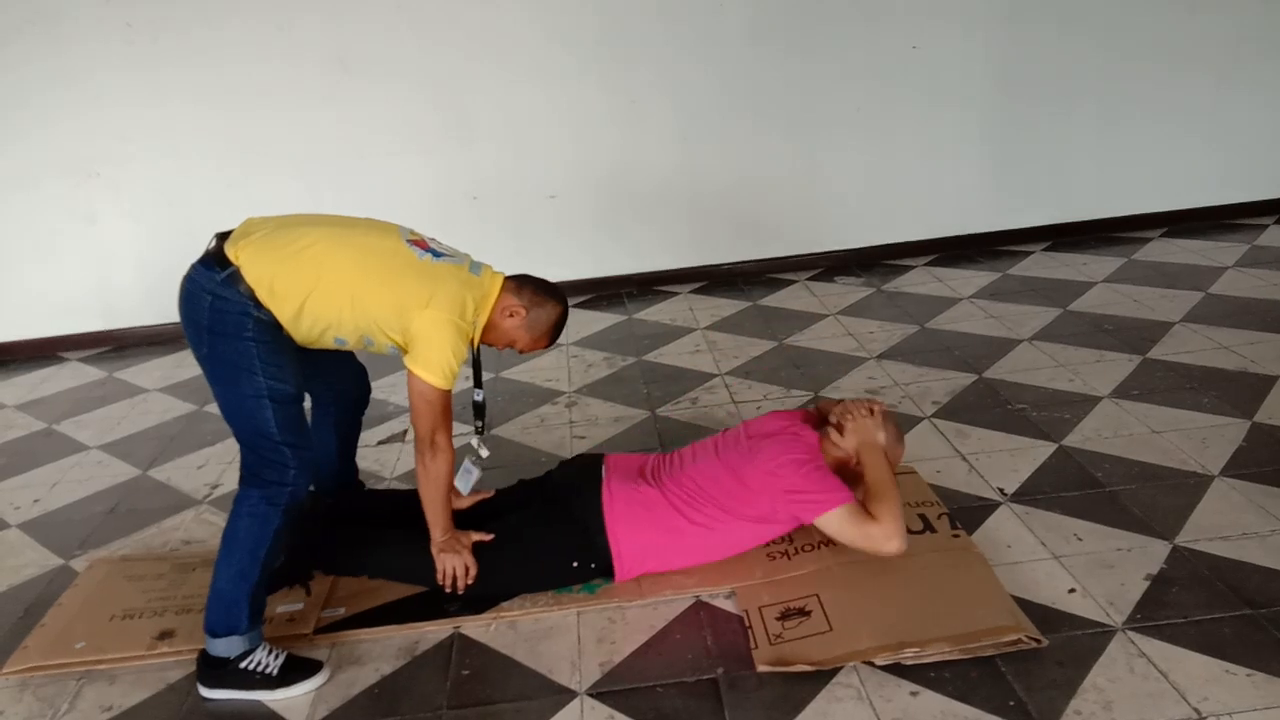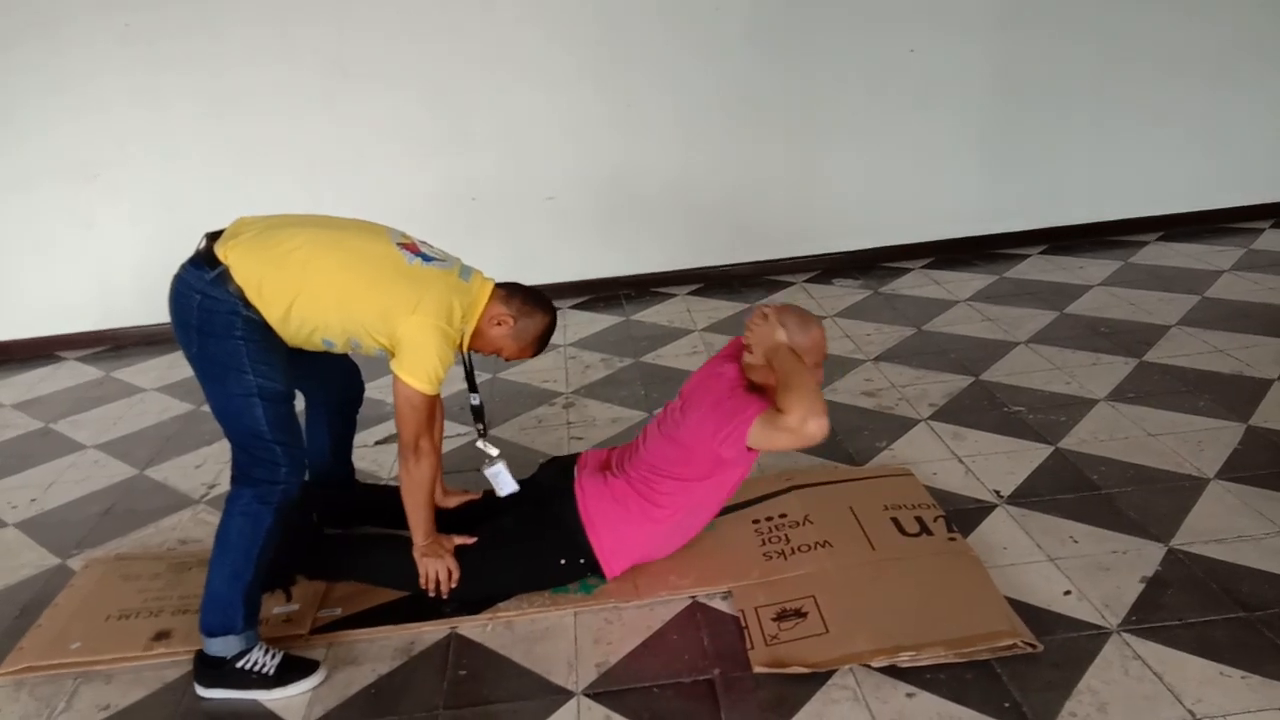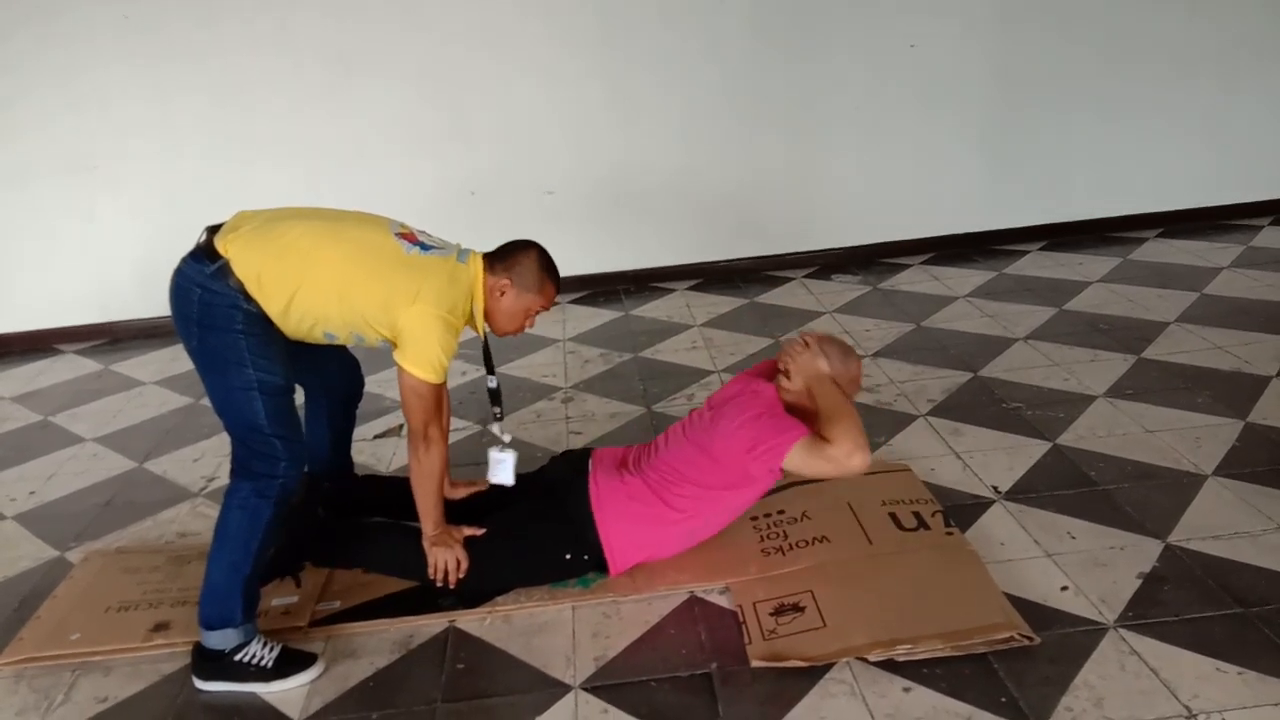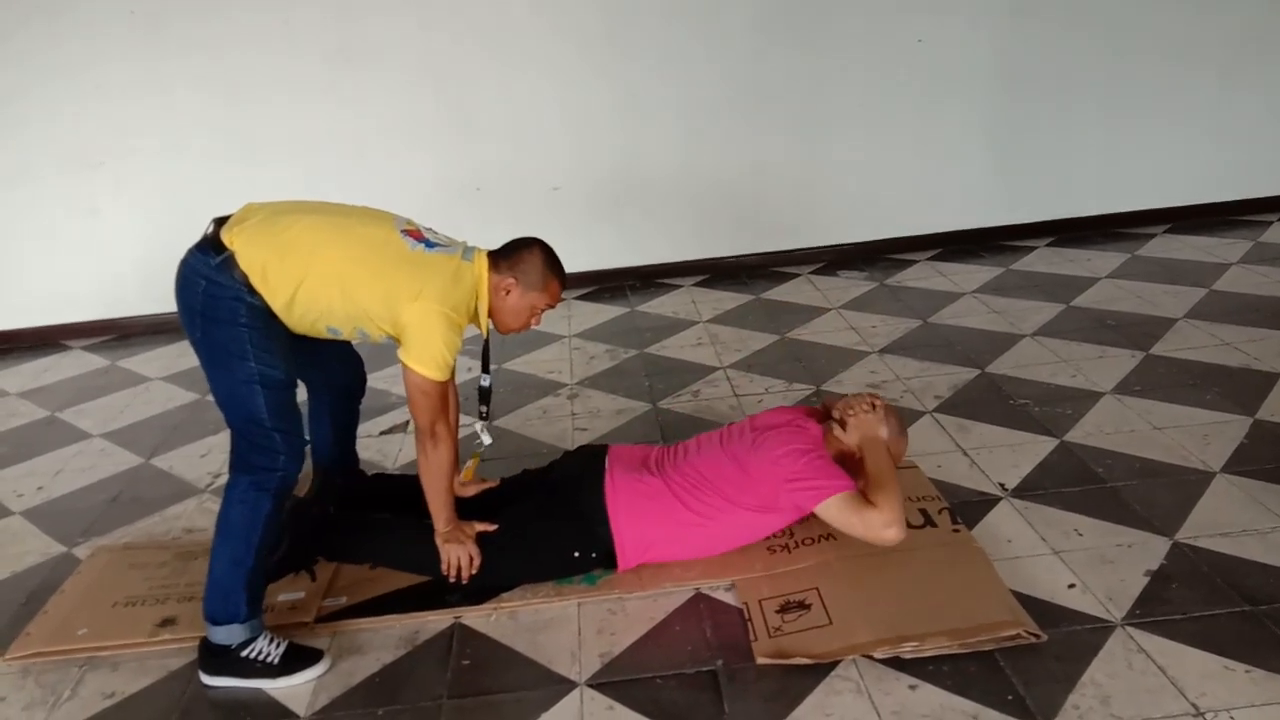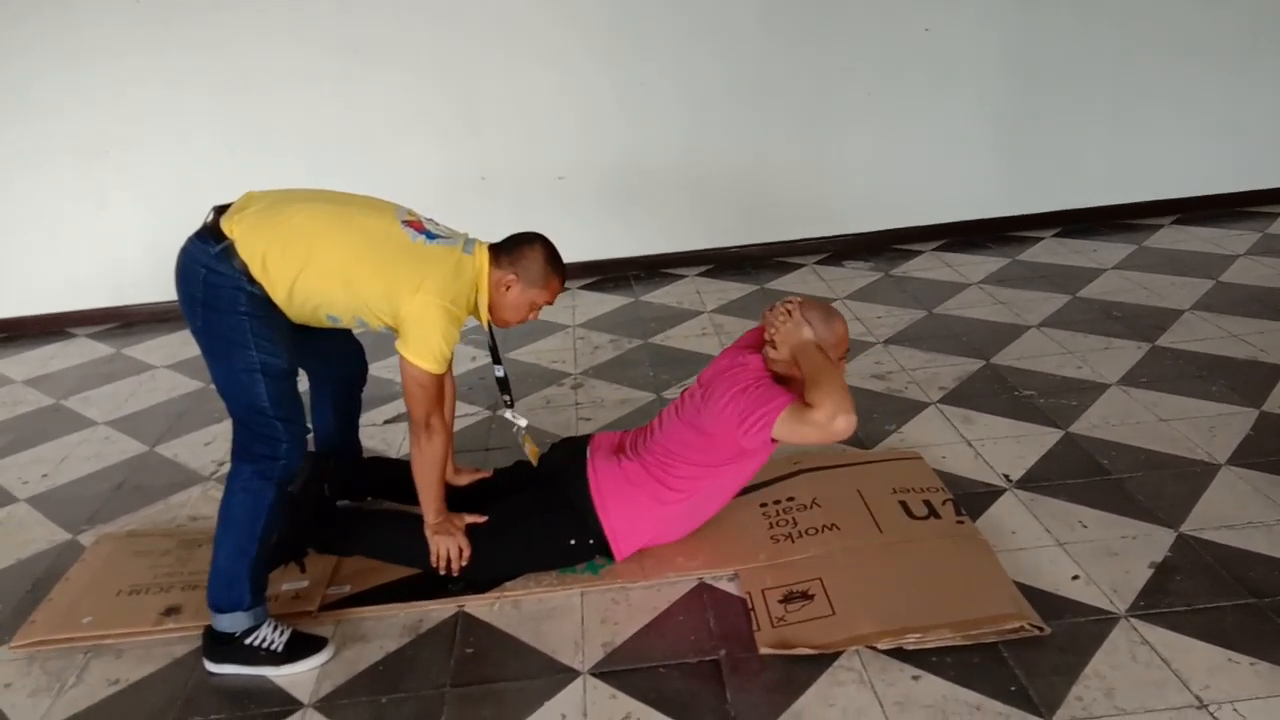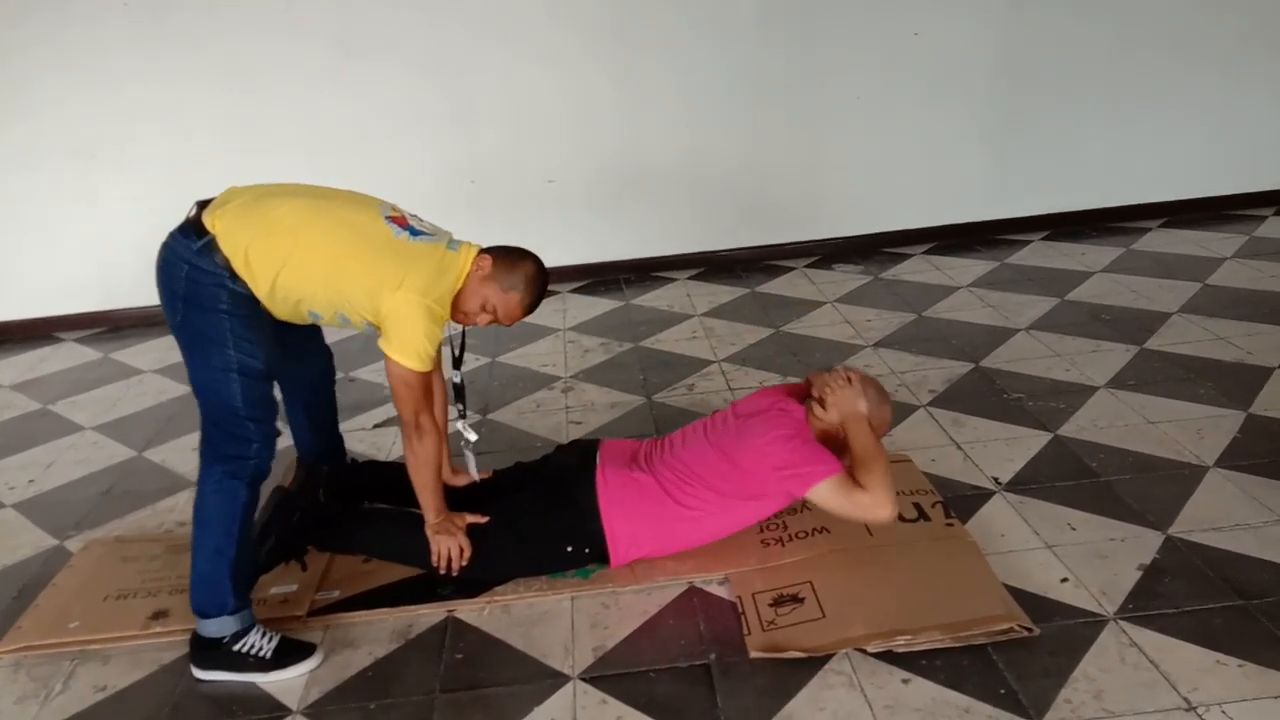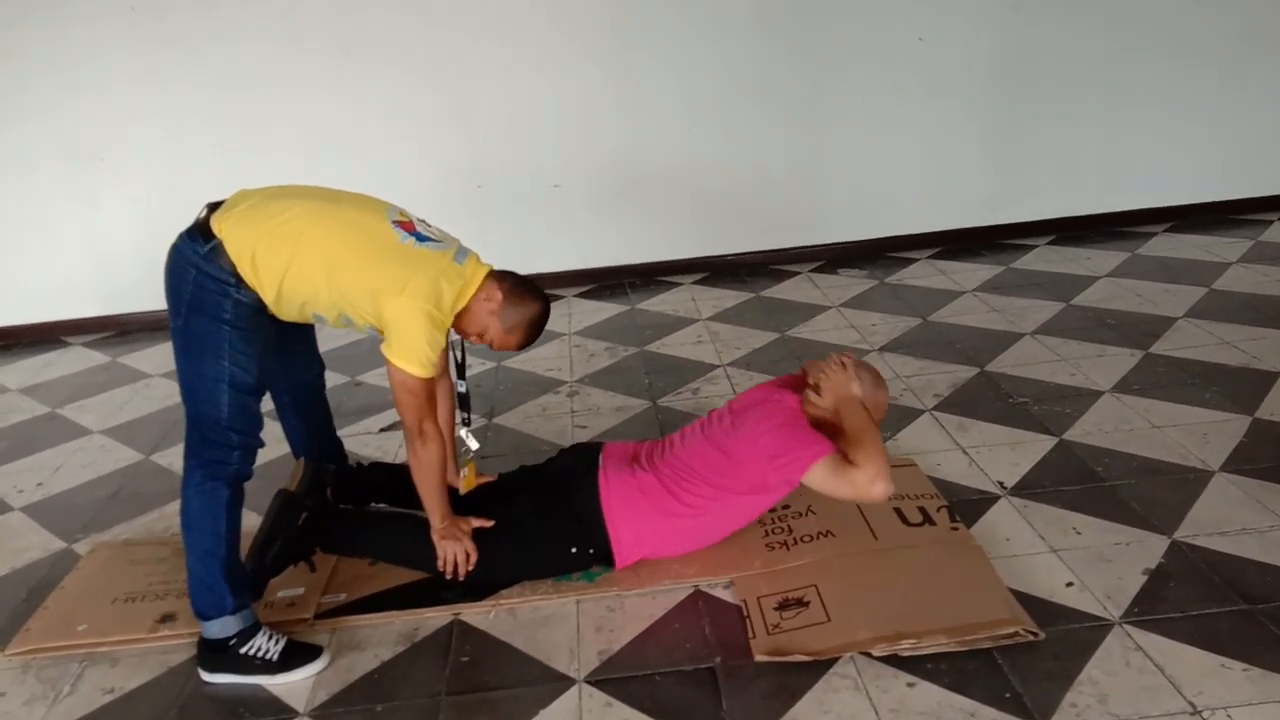
dt=0.7s
person 1, frame 1
left shoulder: (797, 422)
right shoulder: (801, 470)
right elbow: (888, 536)
left wrist: (841, 419)
right wrist: (870, 449)
left hip: (595, 482)
right hip: (593, 539)
left knee: (457, 521)
left ankle: (322, 512)
right ankle: (309, 547)
person 1, frame 2
left shoulder: (731, 363)
right shoulder: (733, 406)
left elbow: (752, 345)
right elbow: (811, 424)
right wrist: (783, 350)
left hip: (571, 485)
right hip: (573, 540)
left knee: (447, 520)
right knee: (446, 575)
left ankle: (316, 508)
right ankle: (296, 552)
person 1, frame 3
left shoulder: (759, 383)
right shoulder: (765, 425)
left elbow: (789, 364)
right elbow: (852, 455)
right wrist: (822, 381)
left hip: (586, 477)
right hip: (585, 531)
left knee: (456, 513)
left ankle: (326, 499)
right ankle: (307, 537)
person 1, frame 4
left shoulder: (797, 421)
right shoulder: (805, 463)
left elbow: (831, 411)
right elbow: (886, 526)
left wrist: (850, 418)
right wrist: (874, 444)
left hip: (601, 473)
right hip: (598, 528)
left knee: (470, 508)
left ankle: (339, 499)
right ankle: (319, 532)
person 1, frame 5
left shoulder: (752, 351)
right shoulder: (755, 396)
right elbow: (837, 420)
right wrist: (806, 346)
left hip: (586, 464)
right hip: (589, 520)
left knee: (460, 496)
left ankle: (333, 481)
right ankle: (307, 524)
person 1, frame 6
left shoulder: (787, 400)
right shoulder: (792, 445)
left elbow: (821, 387)
right elbow: (879, 504)
left wrist: (848, 418)
right wrist: (858, 421)
left hip: (594, 469)
right hip: (593, 527)
left knee: (466, 499)
left ankle: (333, 484)
right ankle: (309, 522)
person 1, frame 7
left shoulder: (782, 393)
right shoulder: (787, 433)
left elbow: (813, 379)
right elbow: (873, 483)
left wrist: (830, 389)
right wrist: (849, 401)
left hip: (593, 472)
right hip: (595, 528)
left knee: (468, 502)
left ankle: (336, 485)
right ankle: (312, 528)
person 2, frame 1
left shoulder: (466, 283)
right shoulder: (446, 318)
left elbow: (436, 402)
right elbow: (432, 441)
left wrist: (443, 492)
right wrist: (443, 538)
left hip: (250, 272)
right hip: (231, 304)
left knee: (344, 389)
right knee: (283, 471)
right ankle: (229, 651)
person 2, frame 2
left shoulder: (457, 287)
right shoulder: (433, 323)
left elbow: (428, 402)
right elbow: (416, 446)
left wrist: (436, 491)
right wrist: (425, 543)
left hip: (247, 269)
right hip: (219, 303)
left knee: (338, 388)
right knee: (275, 469)
right ankle: (226, 651)
person 2, frame 3
left shoulder: (453, 272)
right shoulder: (435, 308)
left elbow: (433, 393)
right elbow: (425, 433)
left wrist: (441, 484)
right wrist: (434, 531)
left hip: (246, 266)
right hip: (220, 296)
left knee: (337, 383)
right knee: (274, 463)
right ankle: (224, 644)
person 2, frame 4
left shoulder: (459, 270)
right shoulder: (438, 307)
left elbow: (442, 388)
right elbow: (432, 430)
left wrist: (452, 481)
right wrist: (446, 527)
left hip: (254, 258)
right hip: (225, 288)
left knee: (340, 379)
right knee: (272, 458)
right ankle: (230, 640)
person 2, frame 5
left shoulder: (459, 261)
right shoulder: (439, 300)
left elbow: (440, 376)
right elbow: (426, 422)
left wrist: (448, 469)
right wrist: (435, 520)
left hip: (254, 246)
right hip: (226, 276)
left knee: (342, 369)
right knee: (276, 447)
right ankle: (234, 627)
person 2, frame 6
left shoulder: (443, 261)
right shoulder: (418, 297)
left elbow: (430, 376)
right elbow: (418, 422)
left wrist: (444, 470)
right wrist: (436, 520)
left hip: (245, 243)
right hip: (208, 270)
left knee: (312, 379)
right knee: (243, 446)
right ankle: (220, 633)
person 2, frame 7
left shoulder: (456, 272)
right shoulder: (420, 305)
left elbow: (437, 379)
right elbow: (421, 429)
left wrist: (450, 474)
right wrist: (443, 525)
left hip: (252, 248)
right hip: (216, 273)
left knee: (304, 390)
right knee: (224, 452)
right ankle: (225, 635)
